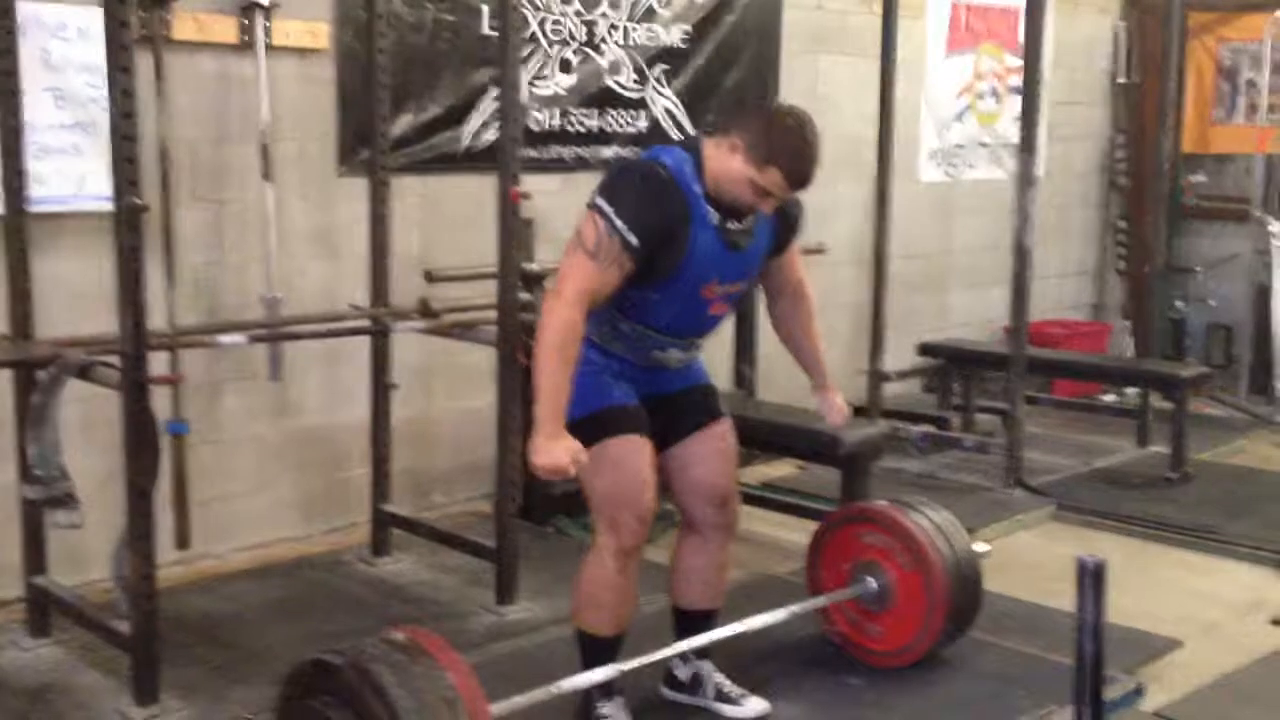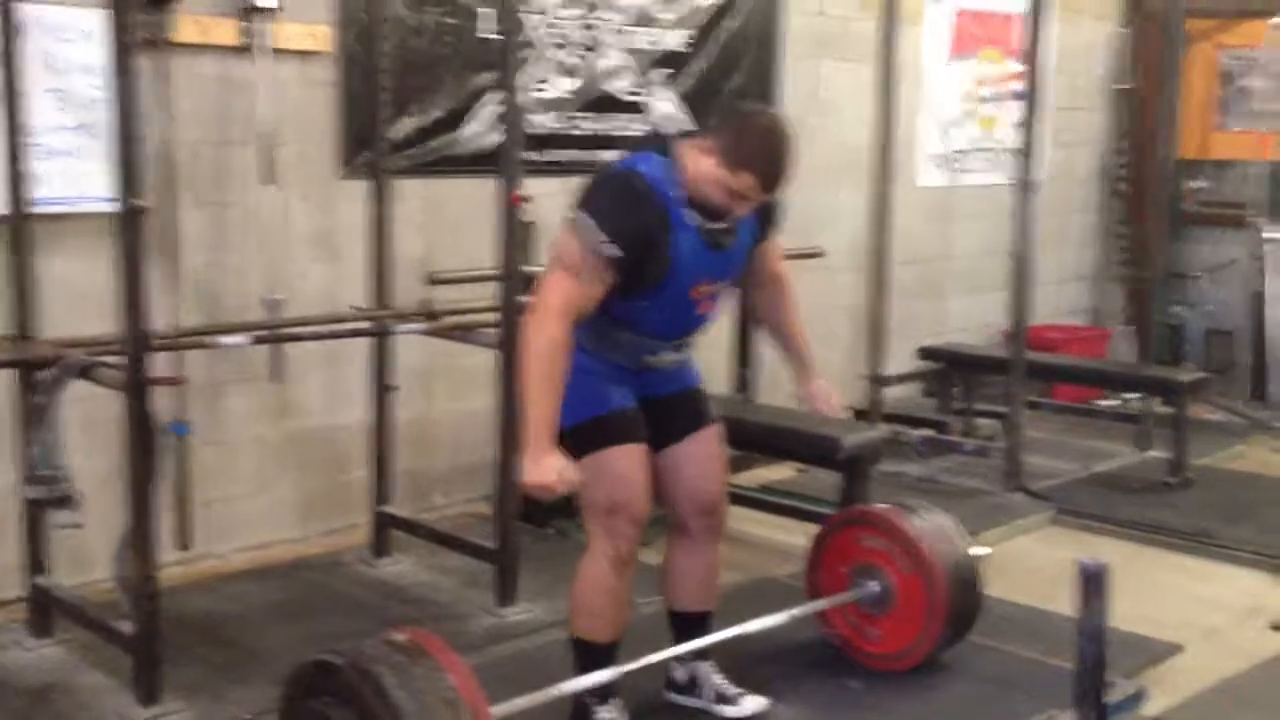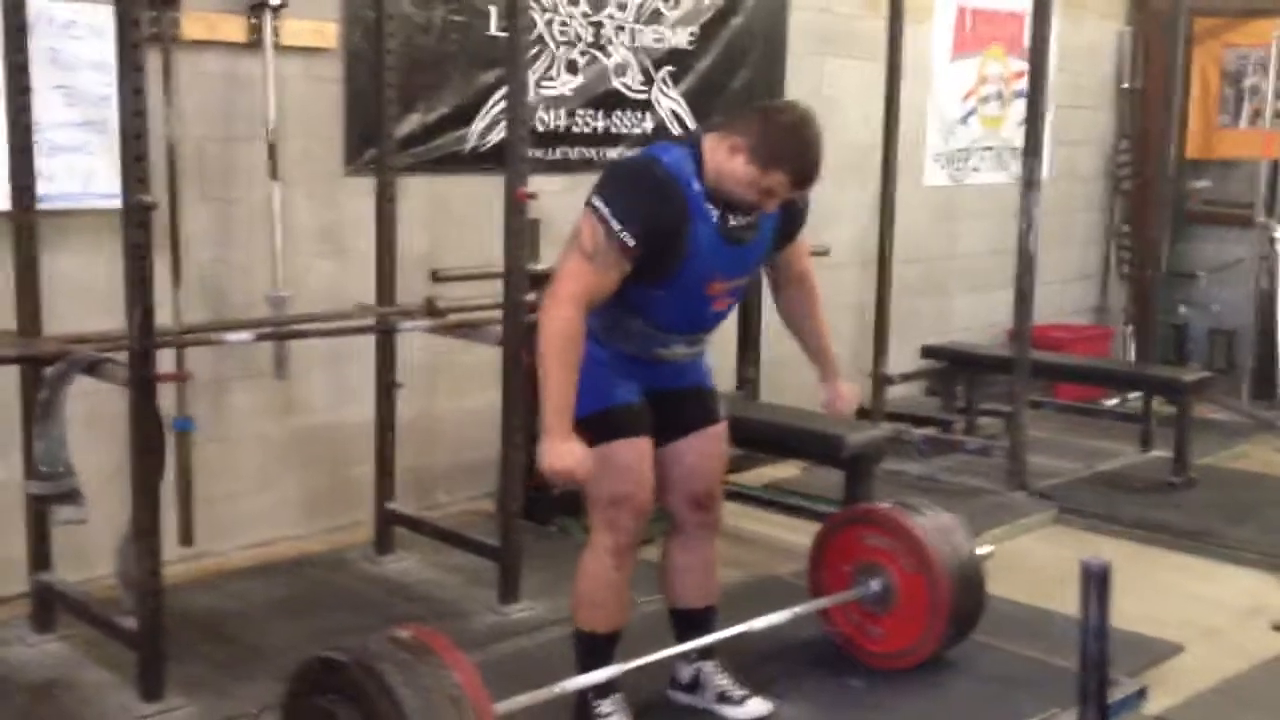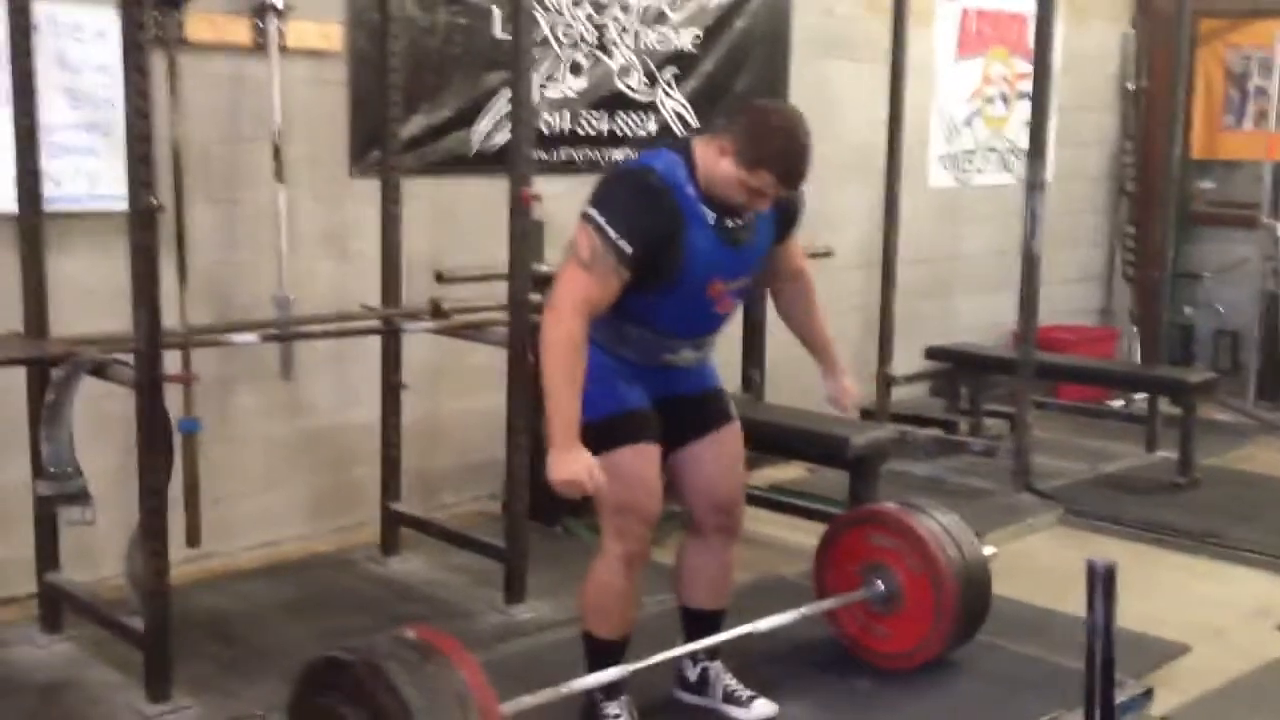
dt=0.4s
person 1, frame 1
left shoulder: (775, 208)
right shoulder: (650, 190)
left elbow: (788, 294)
right elbow: (566, 301)
left wrist: (823, 386)
right wrist: (549, 429)
left hip: (673, 367)
right hip: (599, 365)
left knee: (715, 514)
right knee: (627, 529)
left ankle: (689, 668)
person 1, frame 2
left shoulder: (752, 200)
right shoulder: (629, 198)
left elbow: (766, 284)
right elbow: (550, 317)
left wrist: (806, 373)
right wrist: (538, 447)
left hip: (665, 369)
right hip: (593, 370)
left knee: (703, 516)
right knee: (620, 534)
left ankle: (691, 669)
person 1, frame 3
left shoulder: (778, 199)
right shoulder: (649, 188)
left elbow: (794, 283)
right elbow: (565, 302)
left wrist: (831, 374)
right wrist: (557, 432)
left hip: (678, 362)
right hip: (604, 361)
left knee: (698, 513)
right knee: (621, 525)
left ankle: (694, 669)
person 1, frame 4
left shoulder: (771, 198)
right shoulder: (643, 196)
left elbow: (789, 278)
right elbow: (566, 313)
left wrist: (832, 369)
right wrist: (563, 445)
left hip: (685, 368)
right hip: (610, 369)
left knee: (719, 516)
right knee: (631, 533)
left ankle: (699, 669)
